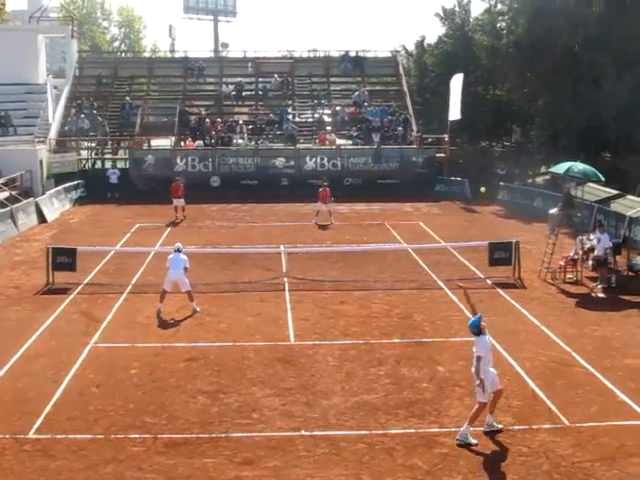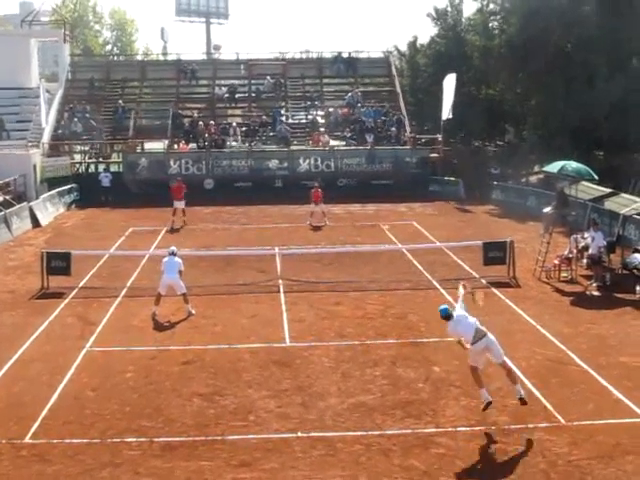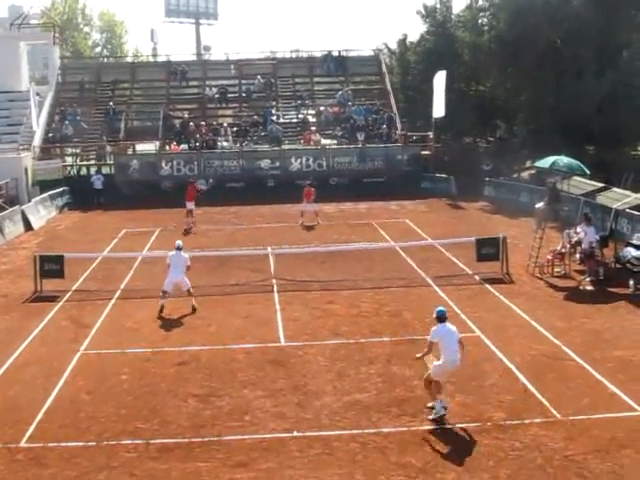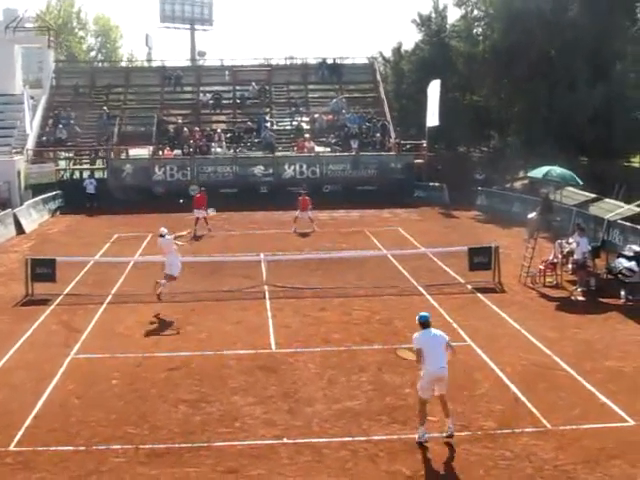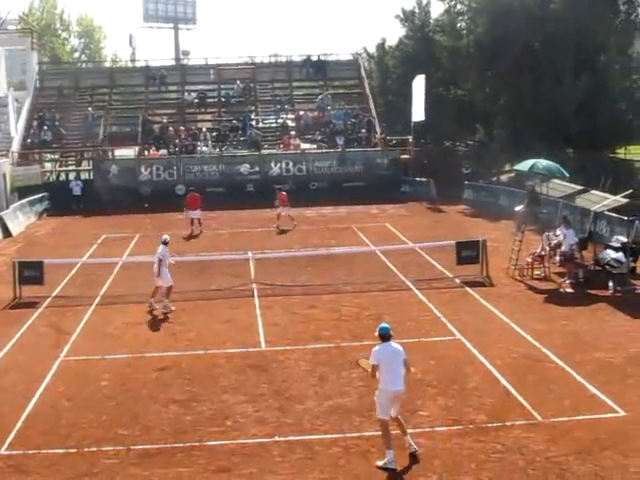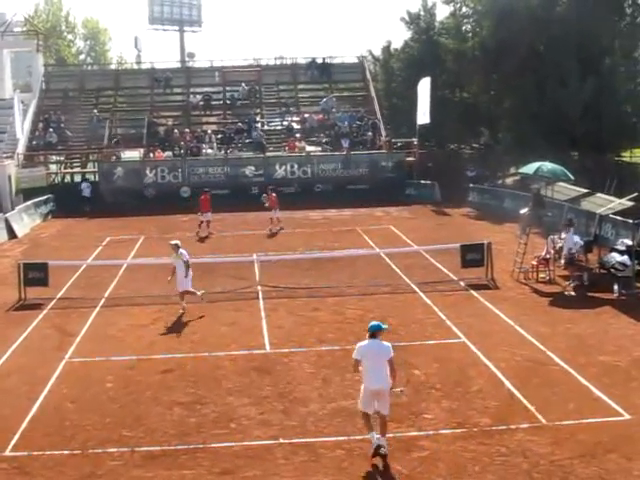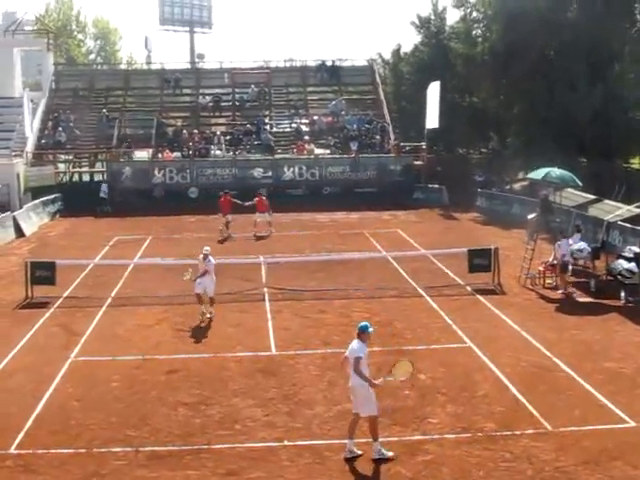
dt=0.7s
person 1, frame 1
left shoulder: (479, 331)
right shoulder: (482, 343)
left elbow: (473, 309)
right elbow: (477, 364)
left wrist: (465, 292)
right wrist: (479, 380)
left hip: (487, 370)
right hip: (483, 374)
left knee: (498, 393)
right knee: (481, 405)
left ankle: (489, 423)
right ankle: (463, 436)
person 1, frame 2
left shoulder: (450, 329)
right shoulder: (459, 313)
left elbow: (460, 343)
right elbow: (462, 295)
left wrist: (467, 347)
right wrist: (462, 287)
left hip: (477, 347)
right hip: (486, 340)
left knee: (473, 368)
right knee: (506, 367)
left ankle: (485, 397)
right ankle: (519, 393)
person 1, frame 3
left shoulder: (436, 330)
right shoulder: (453, 328)
left elbow: (429, 351)
right elbow: (462, 347)
left wrist: (420, 356)
left hip: (446, 364)
right hip: (455, 362)
left knee: (427, 381)
right knee: (435, 376)
left ankle: (439, 409)
right ankle: (440, 402)
person 1, frame 4
left shoulder: (417, 337)
right shoulder: (440, 334)
left elbow: (419, 360)
right elbow: (452, 350)
left wrist: (419, 362)
left hip: (428, 372)
right hip: (442, 371)
left knee: (422, 403)
right knee: (443, 399)
left ankle: (422, 434)
right ankle: (450, 428)
person 1, frame 5
left shoulder: (377, 351)
right shoulder: (399, 348)
left elbow: (373, 375)
right elbow: (407, 369)
left wrist: (379, 374)
left hip: (386, 390)
right hip: (400, 389)
left knee: (383, 424)
right knee: (394, 416)
left ankle: (390, 460)
right ankle: (410, 445)
person 1, frame 6
left shoulder: (361, 346)
right shoulder: (386, 346)
left elbow: (355, 368)
right elbow: (392, 369)
right wrist: (393, 383)
left hip: (369, 386)
right hip: (384, 386)
left knee: (365, 413)
right knee: (383, 416)
left ankle: (374, 440)
right ankle: (382, 444)
person 1, frame 7
left shoulder: (354, 345)
right shoulder: (360, 347)
left elbow: (344, 361)
right elbow: (356, 369)
right wrist: (370, 382)
left hip: (356, 385)
right hip: (362, 386)
left knee: (356, 415)
right knee: (373, 417)
left ankle: (350, 449)
right ankle: (377, 451)
